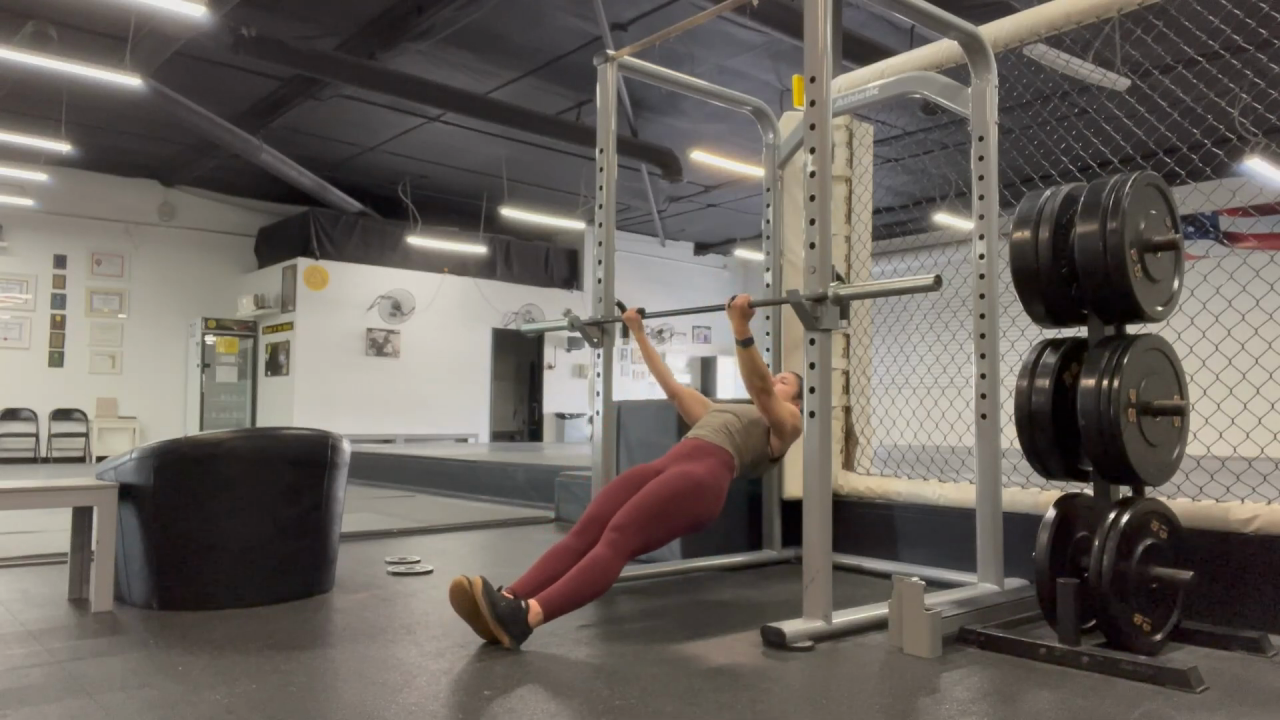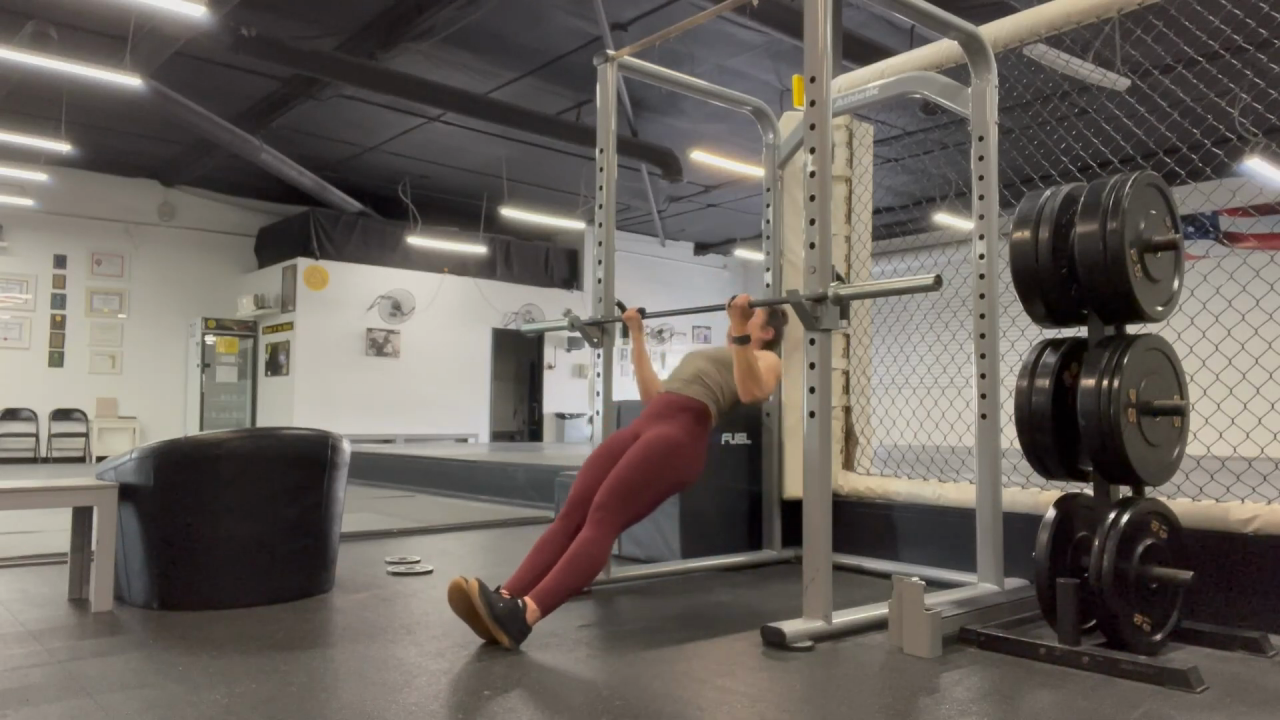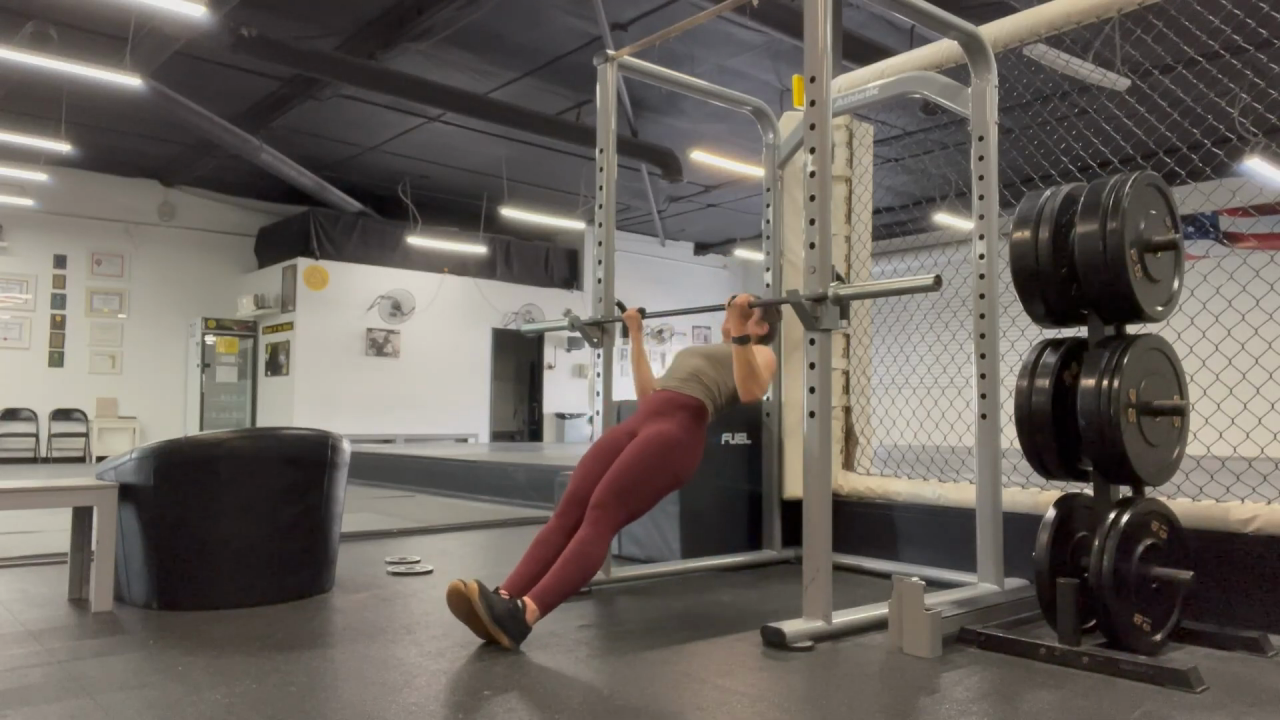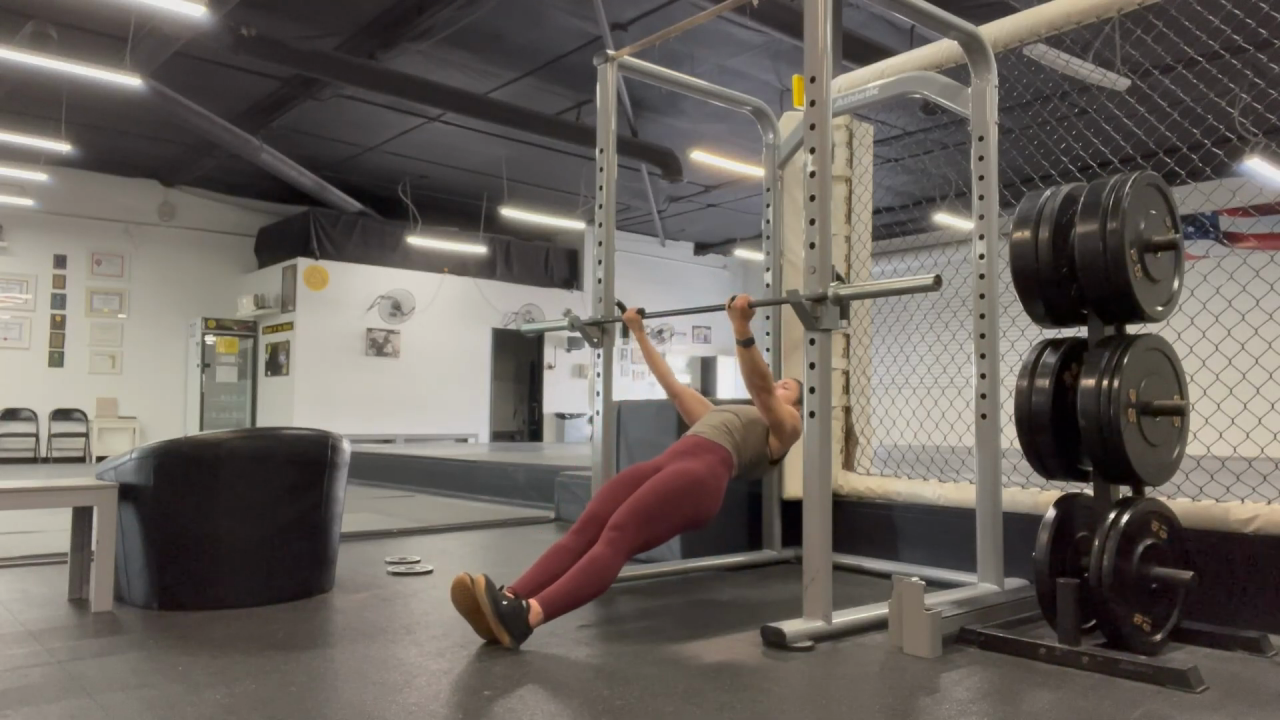
dt=0.7s
person 1, frame 1
left shoulder: (786, 423)
right shoulder: (721, 412)
left elbow: (760, 387)
right elbow: (673, 388)
left wrist: (742, 329)
right wrist: (639, 334)
left hip: (704, 476)
right hip: (665, 464)
left knee: (617, 538)
right knee: (584, 533)
left ankle: (524, 618)
right ankle: (507, 602)
person 1, frame 2
left shoulder: (766, 359)
right shoulder: (709, 358)
left elbow: (751, 392)
right elbow: (650, 392)
left wrist: (739, 328)
right wrist: (637, 334)
left hip: (683, 434)
right hip: (642, 426)
left knee: (601, 520)
right knee: (570, 516)
left ankle: (522, 617)
right ankle: (504, 600)
person 1, frame 3
left shoulder: (760, 356)
right shoulder: (698, 352)
left elbow: (750, 392)
right elbow: (646, 391)
left wrist: (739, 330)
right wrist: (636, 335)
left hip: (681, 428)
right hip: (639, 421)
left knee: (599, 517)
right knee: (568, 513)
left ankle: (521, 616)
right ankle: (504, 600)
person 1, frame 4
left shoulder: (784, 426)
right shoulder: (720, 414)
left elbow: (761, 387)
right elbow: (673, 387)
left wrist: (743, 330)
right wrist: (640, 334)
left hip: (702, 473)
right hip: (663, 463)
left knee: (617, 537)
right knee: (584, 530)
left ankle: (525, 617)
right ankle: (509, 601)
